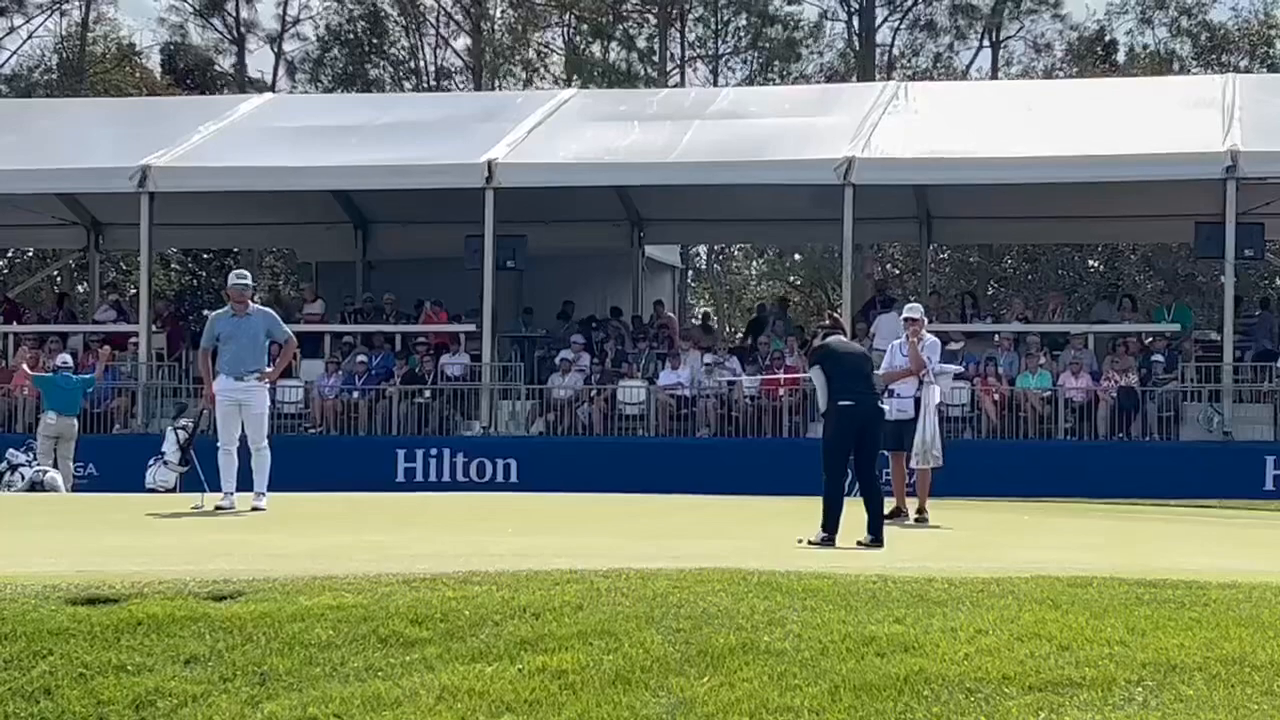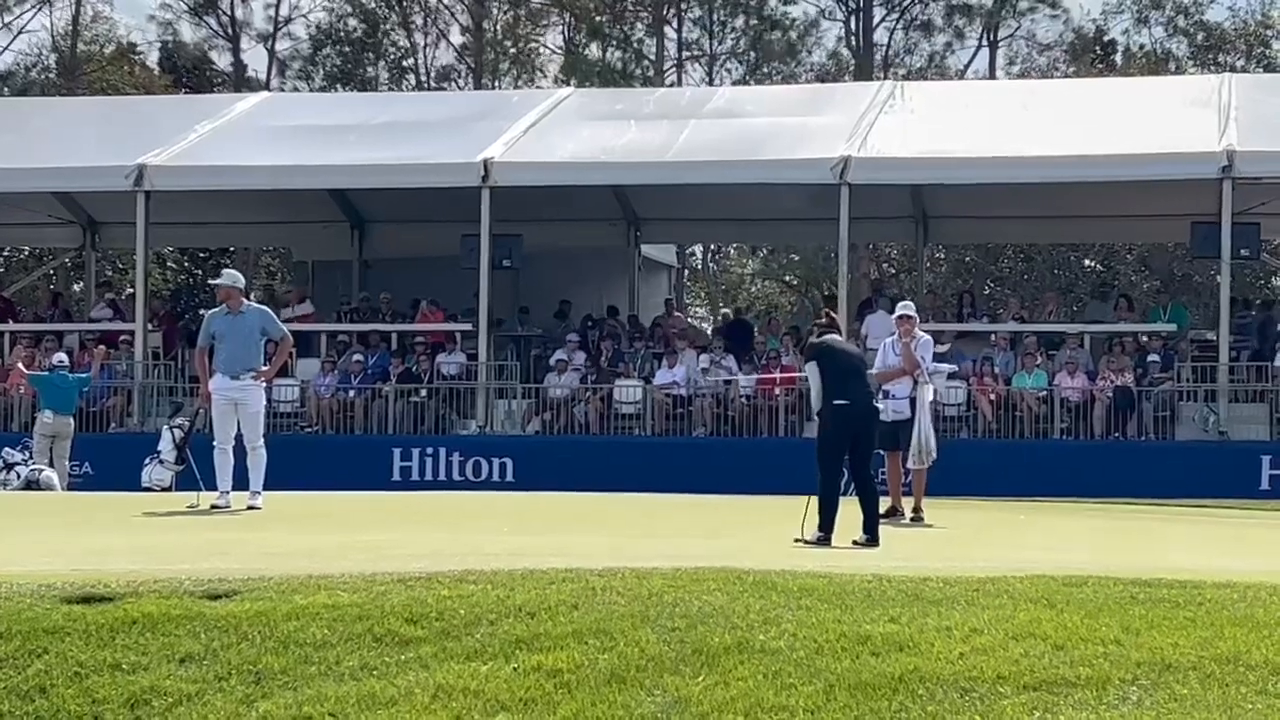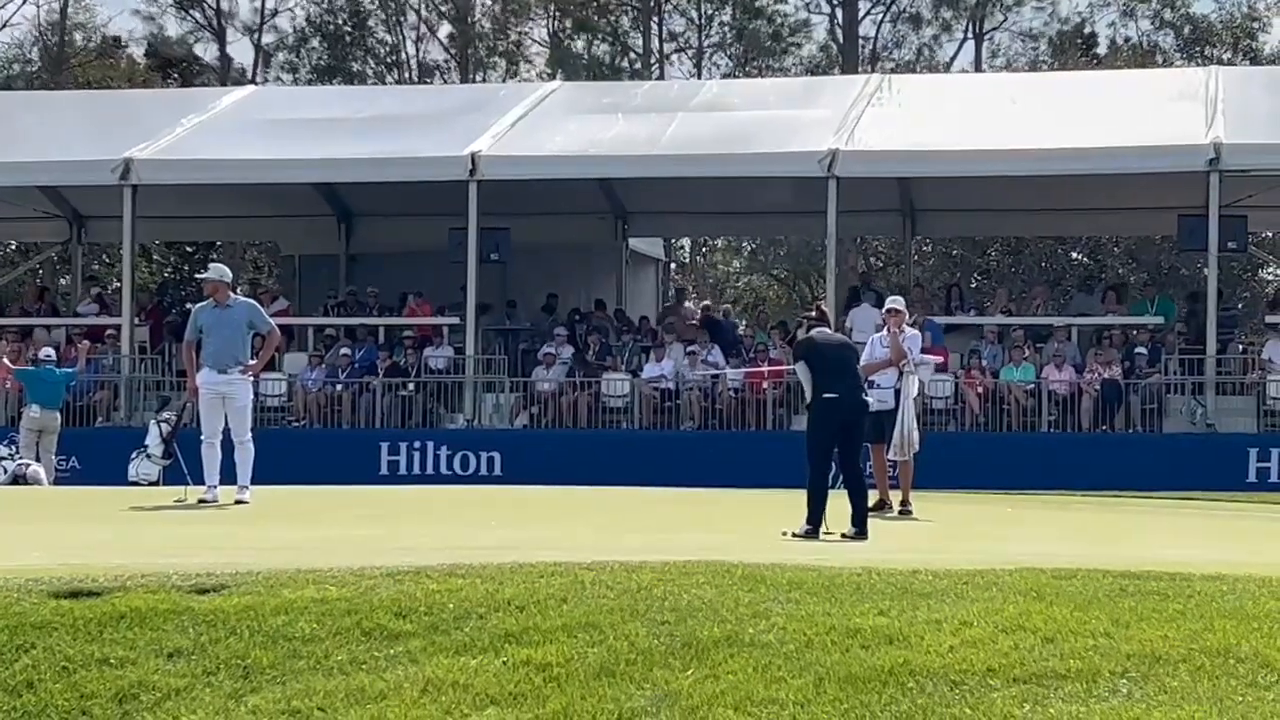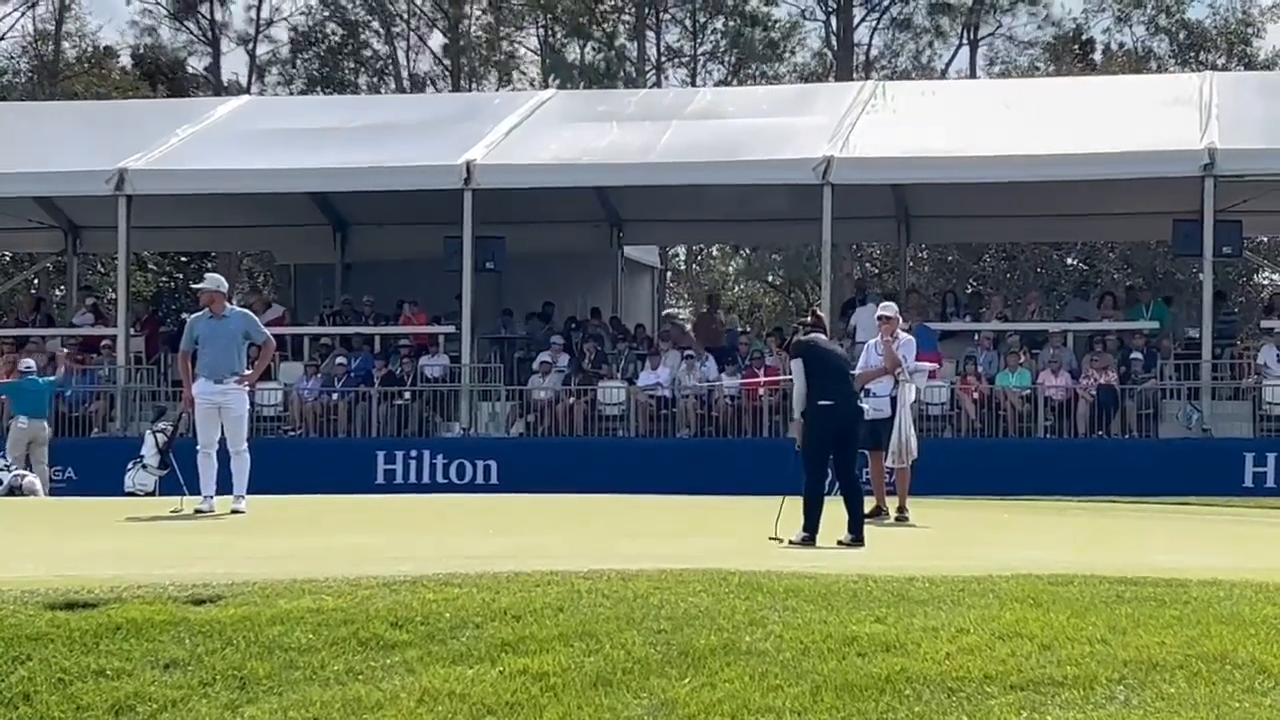
dt=1s
person 1, frame 1
left shoulder: (265, 316)
right shoulder: (217, 319)
left elbow: (290, 342)
right elbow: (205, 351)
left wrist: (275, 372)
right wrist: (208, 385)
left hip: (255, 385)
right hip: (225, 385)
left knee: (258, 443)
right knee: (226, 444)
left ankle: (260, 494)
right ankle: (228, 494)
person 1, frame 2
left shoulder: (260, 314)
right shoulder: (212, 317)
left elbow: (286, 340)
right elbow: (201, 350)
left wrist: (271, 370)
right wrist: (204, 384)
left hip: (250, 384)
right hip: (221, 384)
left knee: (254, 442)
right knee: (222, 442)
left ankle: (255, 492)
right ankle: (223, 492)
person 1, frame 3
left shoulder: (247, 307)
right shoulder: (200, 311)
left elbow: (274, 334)
right elbow: (189, 344)
left wrist: (259, 364)
right wrist: (191, 378)
left hip: (238, 378)
right hip: (208, 378)
left knee: (242, 436)
right knee: (209, 437)
left ankle: (243, 487)
right ankle: (211, 487)
person 1, frame 4
left shoulder: (243, 317)
right shoulder: (195, 321)
left elbow: (269, 344)
right elbow: (184, 354)
left wrist: (255, 374)
right wrist: (187, 388)
left hip: (234, 388)
right hip: (204, 388)
left knee: (238, 446)
right knee: (206, 446)
left ankle: (239, 497)
right ankle: (207, 497)
person 2, frame 1
left shoulder: (819, 350)
right shoulder: (862, 351)
left elbow: (823, 393)
left wrist: (827, 417)
left hip: (843, 411)
right hip: (872, 410)
left knee: (834, 473)
right knee: (868, 472)
left ankle: (828, 533)
right ankle: (875, 534)
person 2, frame 2
left shoulder: (814, 347)
right shoulder: (855, 350)
left elbow: (817, 390)
left wrist: (820, 417)
left hip: (839, 411)
right hip: (867, 409)
left knee: (830, 472)
right knee: (862, 471)
left ankle: (824, 532)
right ankle: (871, 533)
person 2, frame 3
left shoulder: (803, 344)
right shoulder: (846, 342)
left elbow: (809, 387)
right elbow: (852, 376)
left wrist: (814, 411)
left hip: (828, 405)
right hip: (856, 403)
left knee: (819, 466)
right knee: (852, 465)
left ankle: (812, 525)
right ankle: (859, 526)
person 2, frame 4
left shoulder: (800, 344)
right shoulder: (838, 350)
left elbow: (800, 387)
left wrist: (798, 420)
left hip: (822, 411)
right hip: (850, 409)
left knee: (815, 473)
right knee: (847, 472)
left ankle: (809, 532)
right ankle: (856, 533)
person 3, frame 1
left shoulder: (932, 343)
right shoulder: (895, 345)
left elbow: (920, 367)
right elbow: (884, 376)
left wrist: (914, 341)
right wrist: (908, 371)
left hip: (917, 407)
right hip: (893, 407)
right knee: (896, 456)
left ankle: (922, 508)
right ankle: (900, 506)
person 3, frame 2
left shoulder: (925, 341)
right shoulder: (887, 344)
left elbow: (914, 368)
right elbow: (878, 376)
left wrist: (906, 340)
right wrist: (903, 371)
left hip: (912, 406)
right hip: (888, 407)
right knee: (891, 456)
left ankle: (918, 507)
right ankle: (896, 505)
person 3, frame 3
left shoulder: (912, 335)
right shoulder: (875, 339)
left elbow: (900, 358)
right elbow: (864, 369)
left wrist: (894, 332)
right wrist: (888, 362)
left hip: (897, 399)
right hip: (874, 399)
right knee: (876, 450)
left ankle: (905, 501)
right ankle: (884, 499)
person 3, frame 4
left shoulder: (907, 341)
right shoulder: (870, 345)
left elbow: (896, 367)
right elbow: (859, 378)
left wrist: (887, 341)
right wrist: (883, 370)
left hip: (893, 406)
right hip: (871, 407)
right knee: (874, 457)
left ankle: (902, 507)
right ankle: (880, 505)
